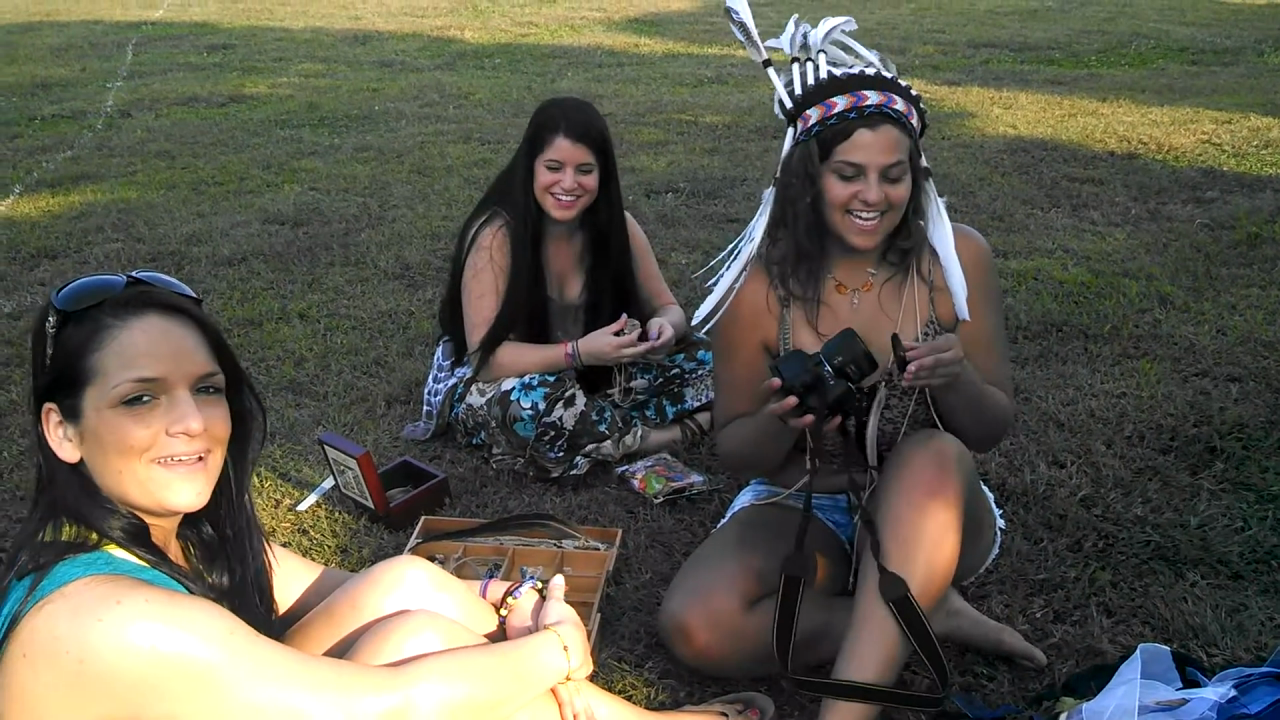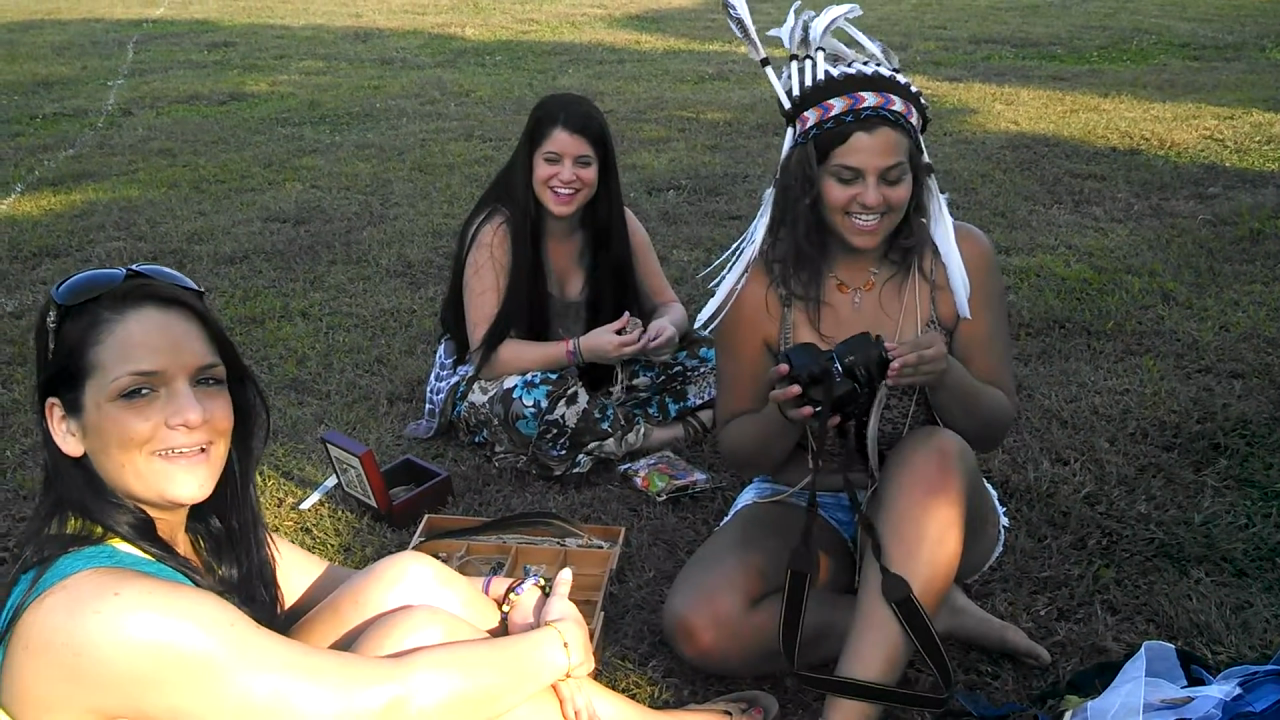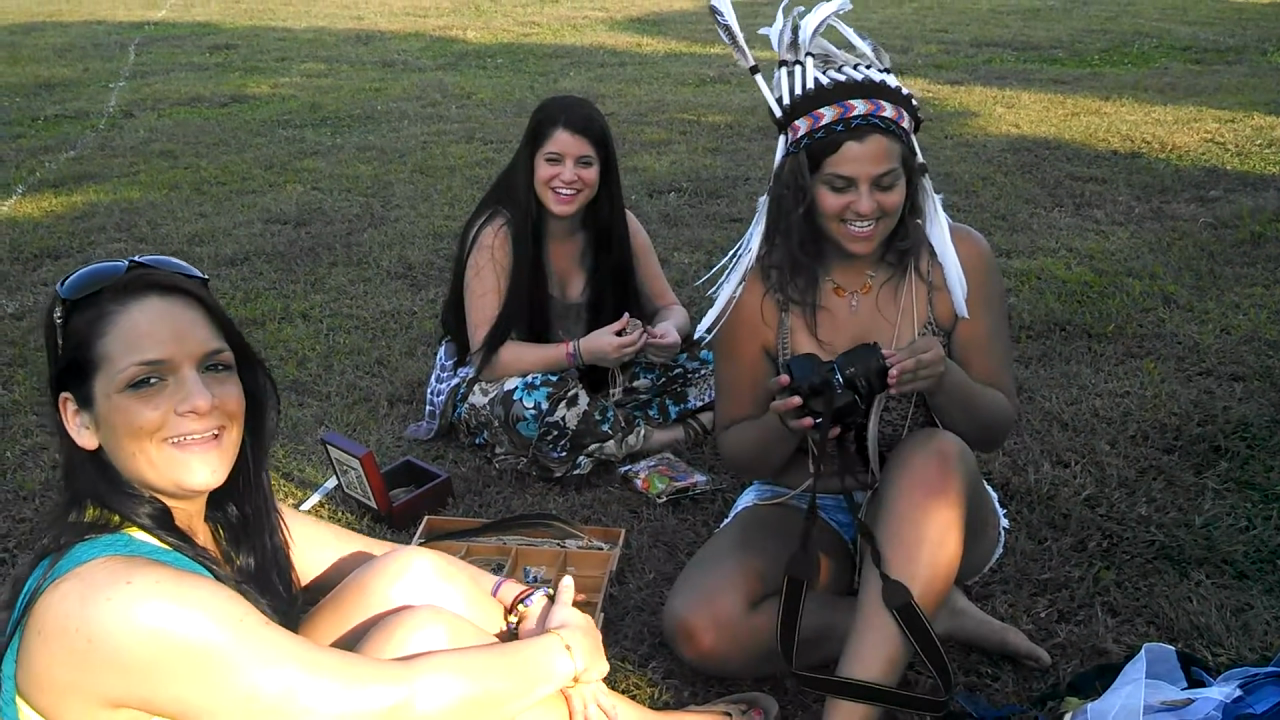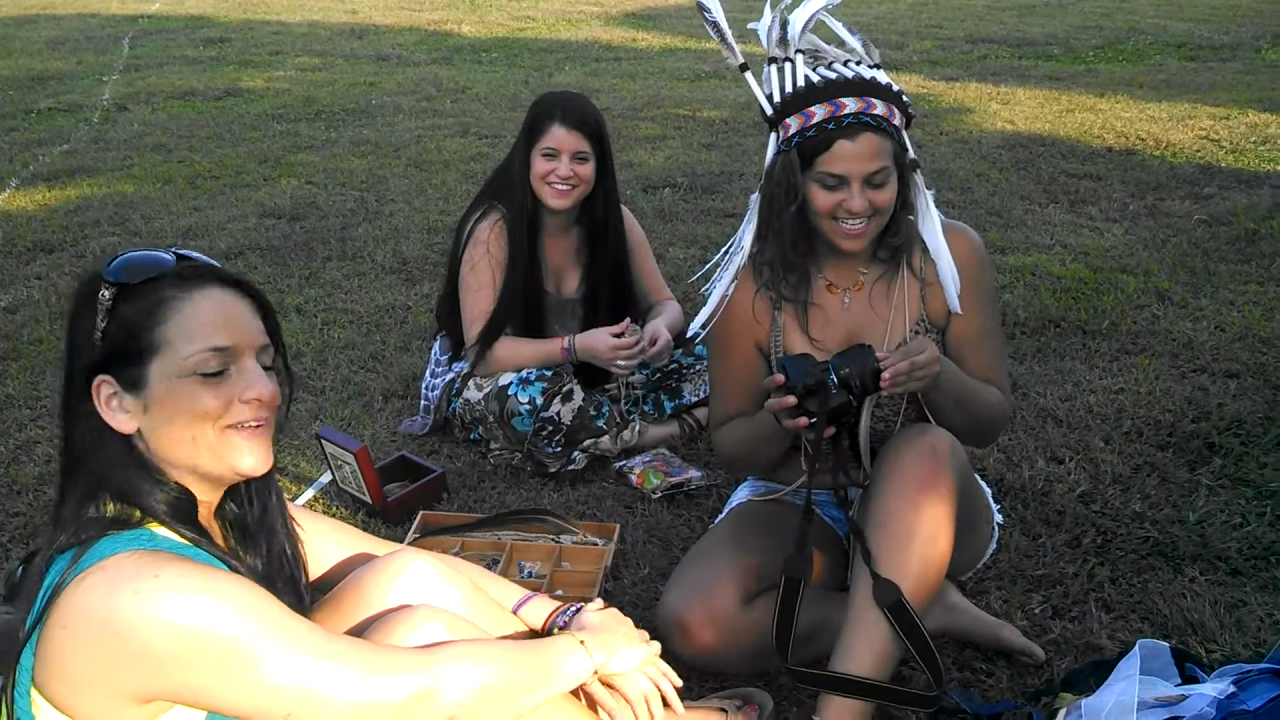
dt=0.3s
person 1, frame 1
left shoulder: (184, 527)
right shoulder: (100, 623)
left elbow: (344, 594)
left wrist: (505, 615)
right wrist: (556, 648)
left knee: (408, 584)
right knee: (417, 638)
person 1, frame 2
left shoulder: (199, 522)
right shoulder: (100, 615)
left elbow: (358, 591)
left wrist: (511, 610)
right wrist: (554, 645)
left knee: (412, 581)
right knee: (417, 636)
person 1, frame 3
left shoulder: (218, 508)
right shoulder: (117, 603)
left elbow: (393, 570)
left wrist: (531, 610)
right wrist: (562, 652)
left knee: (412, 577)
right knee: (420, 634)
person 1, frame 4
left shoulder: (225, 505)
right shoulder: (140, 597)
left elbow: (410, 569)
left wrist: (573, 622)
right wrist: (590, 650)
left knee: (411, 584)
right knee: (417, 631)
person 2, frame 1
left shoulder: (958, 258)
right shoulder: (760, 285)
left elbow: (990, 431)
right elbow: (735, 451)
left wrist: (959, 379)
right wrist: (781, 425)
left hip: (929, 515)
right hip: (800, 514)
left knee: (933, 455)
right knee: (694, 626)
right ankle: (928, 615)
person 2, frame 2
left shoulder: (960, 256)
right shoulder: (763, 281)
left elbow: (995, 427)
right elbow: (737, 449)
left wrist: (944, 376)
right wrist: (785, 418)
left hip: (933, 513)
right hip: (803, 511)
left knee: (934, 452)
right knee: (698, 624)
right ankle: (933, 613)
person 2, frame 3
left shoulder: (958, 257)
right shoulder: (763, 285)
left elbow: (997, 428)
right elbow: (737, 453)
left wrist: (942, 379)
right wrist: (784, 426)
left hip: (931, 515)
right hip: (803, 515)
left knee: (935, 454)
right knee: (699, 626)
right ankle: (931, 613)
person 2, frame 4
left shoulder: (950, 254)
right shoulder: (754, 282)
left elbow: (991, 422)
right elbow: (731, 449)
left wrist: (938, 377)
right wrist: (778, 425)
left hip: (924, 513)
right hip: (797, 509)
left knee: (925, 448)
right knee: (693, 623)
right ankle: (924, 611)
person 3, frame 1
left shoulder: (615, 224)
right shoulder: (497, 234)
left elbow: (667, 308)
right elbow: (486, 356)
left wrist: (663, 329)
right wrist: (578, 353)
left hip: (588, 379)
right hip: (496, 386)
left knee: (699, 355)
right knee: (532, 406)
right ankle: (662, 434)
person 3, frame 2
left shoulder: (617, 222)
right shoulder: (497, 230)
left elbow: (668, 306)
right elbow: (487, 355)
left wrist: (665, 328)
right wrist: (579, 350)
left hip: (591, 377)
right hip: (496, 386)
left knee: (702, 354)
right knee: (535, 403)
right ankle: (674, 431)
person 3, frame 3
left shoulder: (618, 223)
right shoulder: (499, 232)
left elbow: (669, 309)
right elbow: (487, 356)
left wrist: (668, 331)
right wrist: (579, 351)
left hip: (592, 378)
right hip: (498, 388)
left knee: (701, 358)
right knee: (535, 406)
right ankle: (672, 432)
person 3, frame 4
left shoulder: (613, 219)
right shoulder: (494, 227)
left elbow: (663, 304)
right elbow: (482, 351)
left wrist: (659, 329)
right wrist: (574, 349)
left hip: (586, 375)
right hip: (491, 383)
left knee: (697, 354)
right knee: (530, 400)
right ankle: (669, 428)
